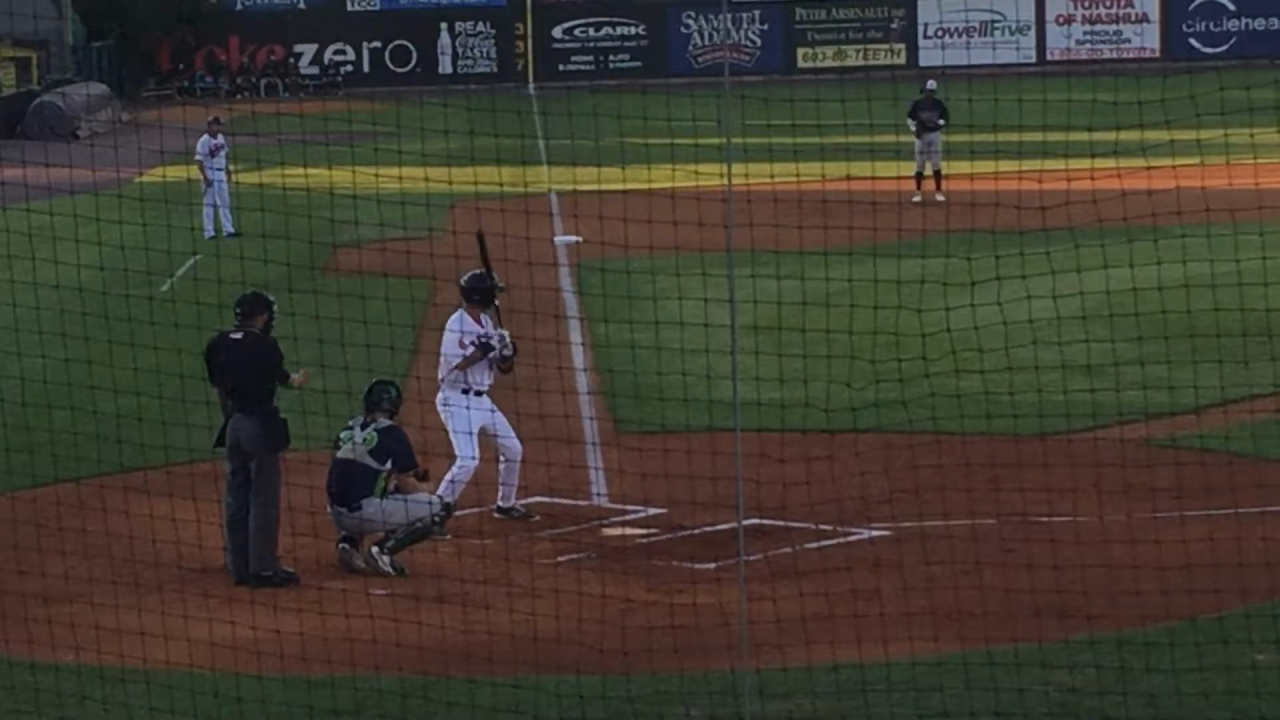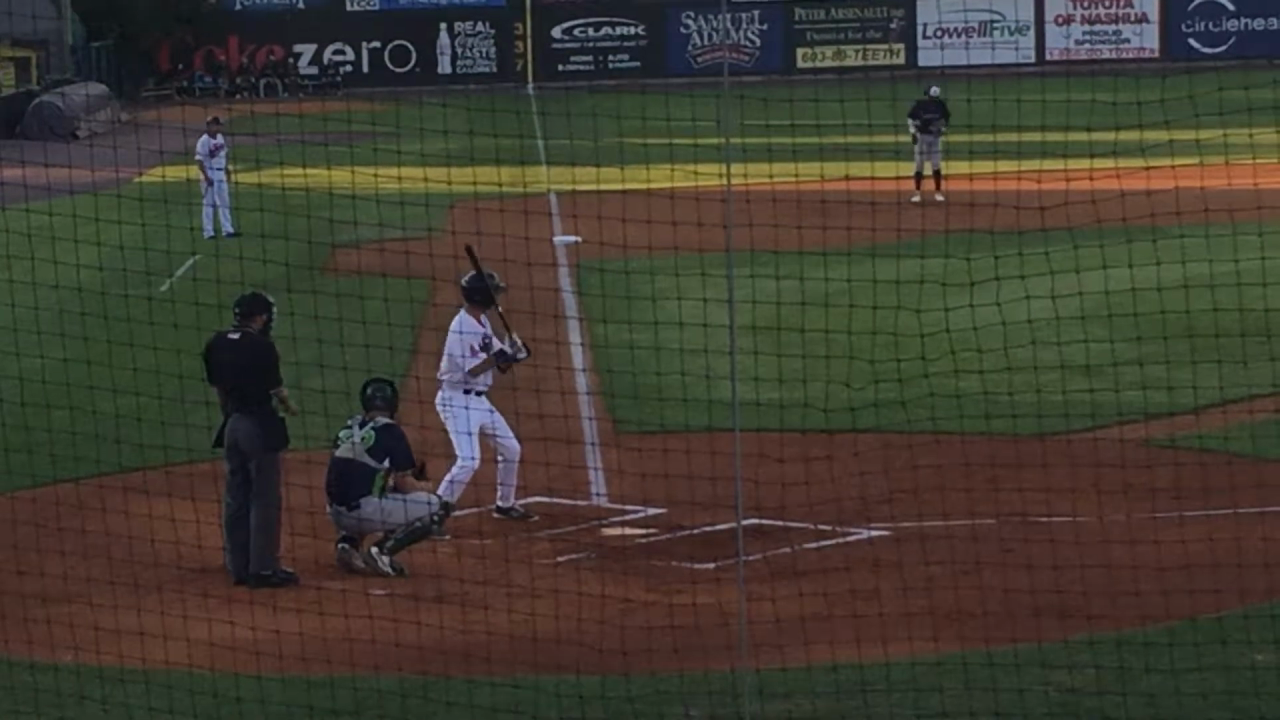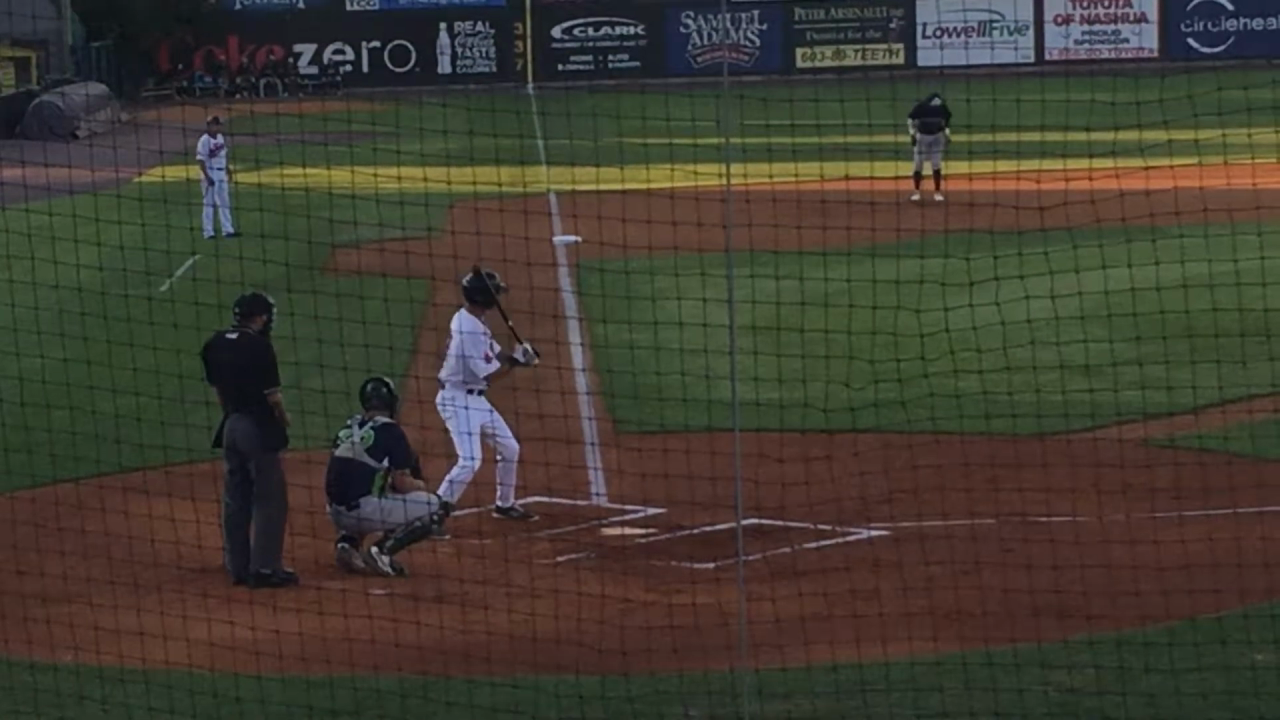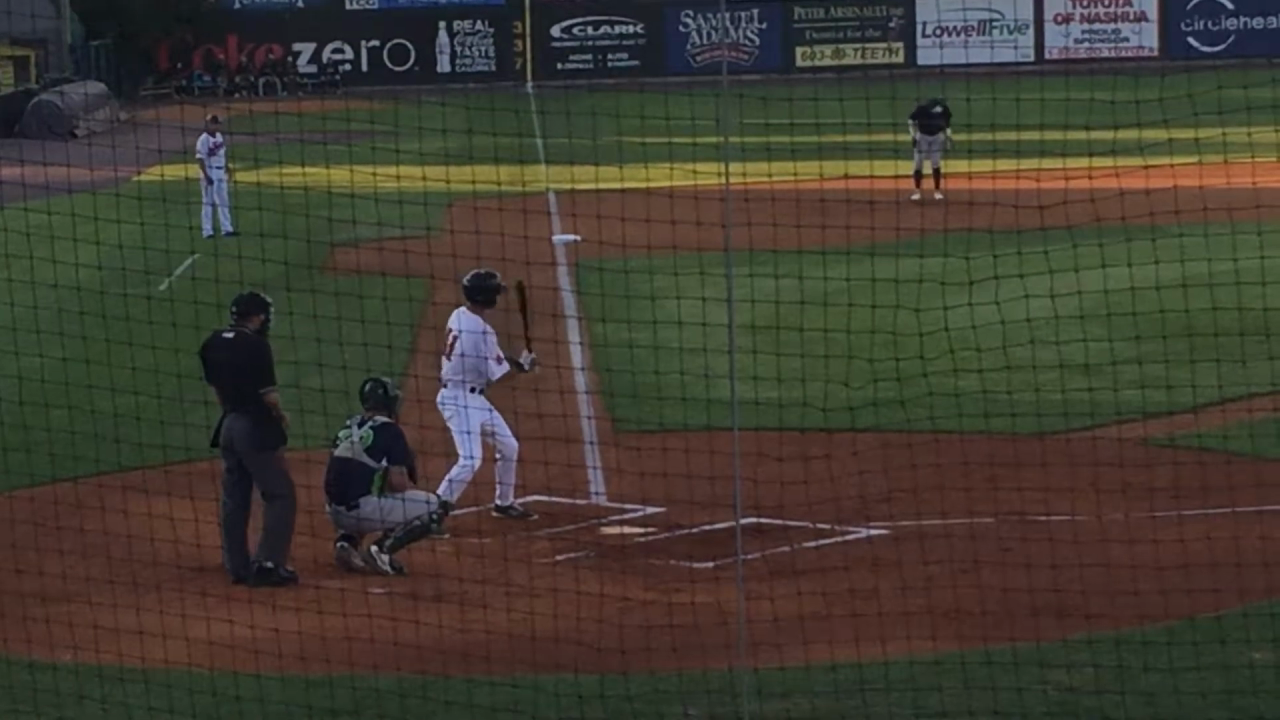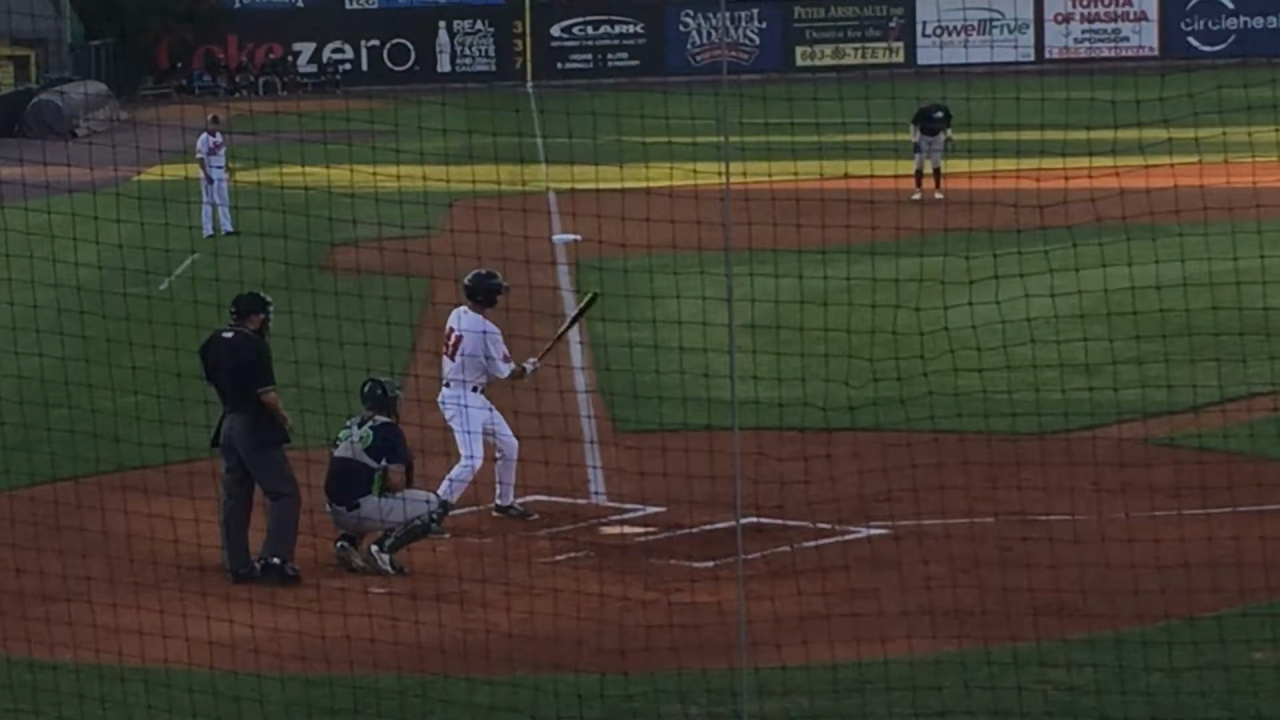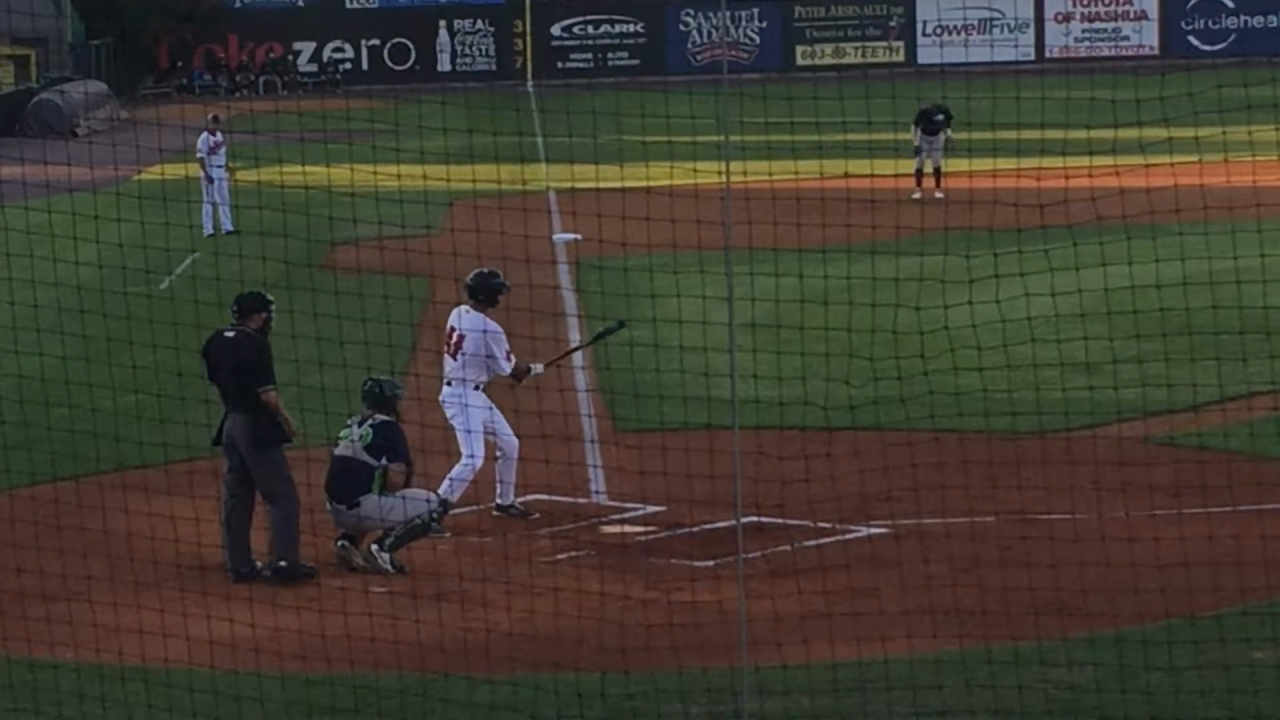
dt=0.1s
person 1, frame 1
left shoulder: (217, 344)
right shoulder: (264, 345)
left elbow: (220, 391)
right elbow: (287, 380)
right wrist: (300, 378)
left hip: (234, 426)
right hip: (261, 426)
left knee: (236, 498)
right knee: (264, 500)
left ankle: (240, 567)
right ankle: (263, 569)
person 1, frame 2
left shoulder: (216, 344)
right shoulder: (261, 346)
left elbow: (219, 389)
right elbow: (277, 393)
right wrist: (290, 407)
left hip: (232, 426)
right hip: (259, 427)
left knee: (236, 499)
right knee: (266, 501)
left ankle: (239, 567)
right ankle: (264, 568)
person 1, frame 3
left shoulder: (215, 344)
right shoulder: (259, 346)
left elbow: (219, 389)
right elbow: (272, 396)
right wrist: (283, 417)
left hip: (231, 426)
right hip: (258, 427)
left knee: (235, 499)
right knee: (270, 500)
left ankle: (238, 567)
right ankle: (264, 568)
person 1, frame 4
left shoulder: (213, 344)
right shoulder: (255, 346)
left elbow: (217, 387)
right elbow: (268, 395)
right wrist: (282, 417)
left hip: (228, 425)
right hip: (255, 428)
left knee: (233, 499)
right knee: (280, 493)
left ankle: (238, 566)
right ankle: (268, 561)
person 1, frame 5
left shoulder: (213, 344)
right shoulder: (254, 345)
left elbow: (218, 386)
right elbow: (267, 395)
right wrist: (283, 417)
left hip: (229, 426)
right hip: (256, 428)
left knee: (234, 498)
right knee: (285, 492)
left ankle: (239, 565)
right ankle: (275, 559)
person 1, frame 6
left shoulder: (216, 342)
right shoulder: (255, 344)
left elbow: (219, 387)
right elbow: (267, 394)
right wrist: (287, 419)
left hip: (230, 424)
right hip: (257, 427)
left knee: (235, 497)
right knee: (282, 495)
left ankle: (240, 565)
right ankle: (284, 562)
person 2, frame 1
left shoulder: (486, 322)
right shoulder: (457, 324)
left elbow: (505, 367)
right elbow: (459, 362)
left wrist: (507, 350)
right wrist: (489, 345)
left hip: (481, 399)
right hip: (457, 399)
left knee: (513, 449)
right knee: (468, 461)
left ankle: (506, 504)
person 2, frame 2
left shoulder: (482, 322)
right shoulder: (465, 327)
left elbow: (499, 361)
right elbow: (474, 369)
left wrist: (511, 351)
right wrist: (505, 354)
left hip: (477, 399)
right hip: (456, 399)
left knee: (511, 448)
right knee: (469, 462)
left ankle: (505, 505)
person 2, frame 3
left shoulder: (473, 320)
right shoulder: (469, 327)
left elbow: (494, 356)
right elbow: (489, 374)
left wrist: (518, 356)
right wrist: (515, 359)
left hip: (476, 398)
right hip: (457, 399)
left knee: (509, 448)
right knee: (470, 461)
left ankle: (505, 505)
person 2, frame 4
left shoulder: (459, 316)
right shoulder: (481, 330)
right elbow: (498, 374)
left wrist: (515, 362)
right wrist: (522, 365)
left hip: (472, 396)
right hip: (458, 398)
left knee: (508, 446)
right knee: (470, 460)
left ankle: (504, 503)
person 2, frame 5
left shoulder: (458, 315)
right shoulder: (486, 330)
right elbow: (505, 372)
left wrist: (518, 366)
right wrist: (526, 369)
left hip: (472, 395)
right hip: (460, 397)
left knee: (508, 445)
right knee: (472, 460)
left ankle: (504, 503)
person 2, frame 6
left shoulder: (458, 313)
right shoulder: (489, 329)
right elbow: (510, 368)
left wrist: (519, 369)
right wrist: (531, 370)
left hip: (472, 394)
right hip: (462, 396)
left knee: (509, 444)
right knee: (473, 459)
left ankle: (505, 503)
person 3, frame 1
left shoulder: (348, 430)
right shoulder: (392, 433)
right elbow: (407, 487)
right wrist: (425, 489)
left hip: (338, 513)
right hip: (365, 512)
right knee: (439, 509)
left ankle: (348, 543)
right ankle: (382, 551)
person 3, frame 2
left shoulder: (348, 428)
right shoulder: (391, 432)
right elbow: (404, 485)
left wrist: (389, 482)
right wrist: (423, 486)
left hip: (337, 512)
right hip: (364, 510)
right knee: (437, 508)
left ankle: (347, 542)
right ankle: (382, 551)
person 3, frame 3
left shoulder: (348, 428)
right shoulder: (390, 431)
right elbow: (402, 484)
left wrist: (388, 479)
right wrist: (420, 485)
left hip: (337, 513)
right hip: (364, 511)
right knee: (436, 507)
left ankle: (347, 542)
right ankle: (382, 551)
person 3, frame 4
left shoulder: (349, 427)
right shoulder: (389, 430)
right elbow: (397, 483)
right wrist: (410, 485)
left hip: (336, 512)
right hip: (362, 510)
right knee: (435, 507)
left ankle: (347, 541)
right ankle: (381, 550)
person 3, frame 5
left shoulder: (349, 428)
right shoulder: (389, 430)
right elbow: (395, 482)
left hip: (337, 512)
right hip: (363, 510)
right knee: (435, 506)
left ankle: (347, 541)
right ankle: (382, 550)
person 3, frame 6
left shoulder: (351, 427)
right shoulder: (390, 428)
right elbow: (395, 482)
right wrist: (406, 476)
left hip: (337, 510)
right hip: (363, 508)
right knee: (435, 505)
left ankle: (347, 540)
right ankle: (382, 548)
